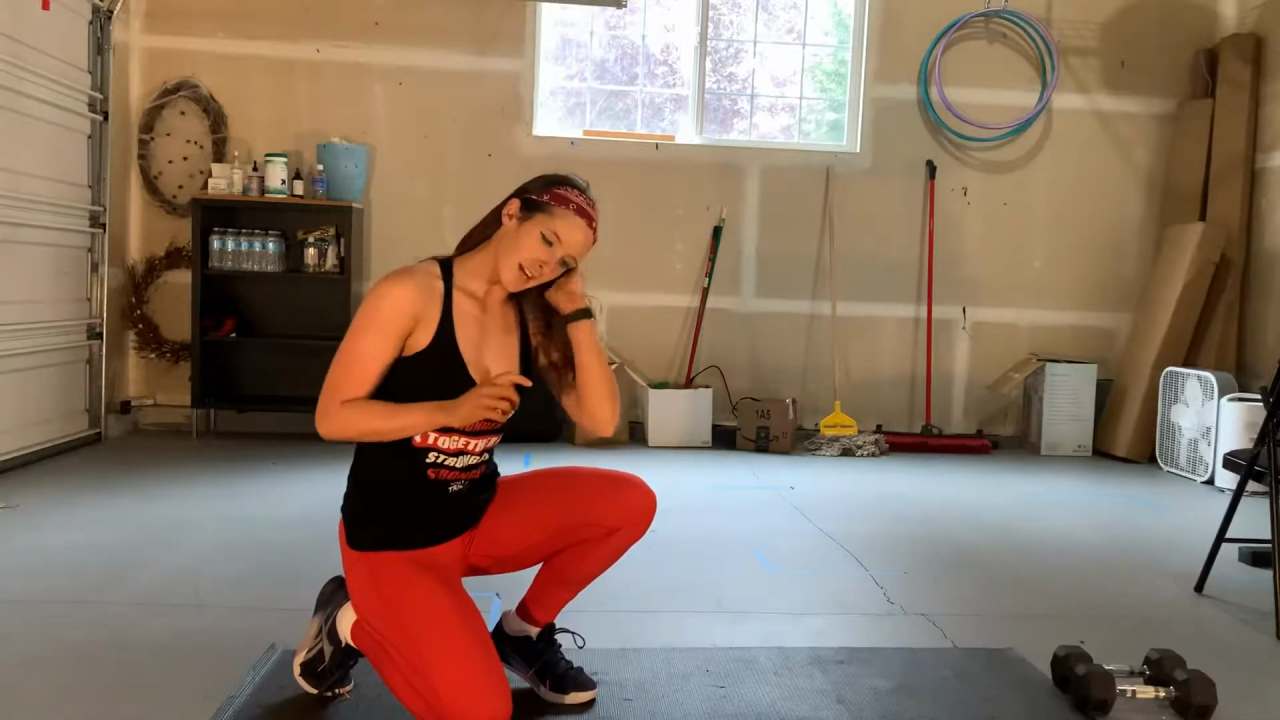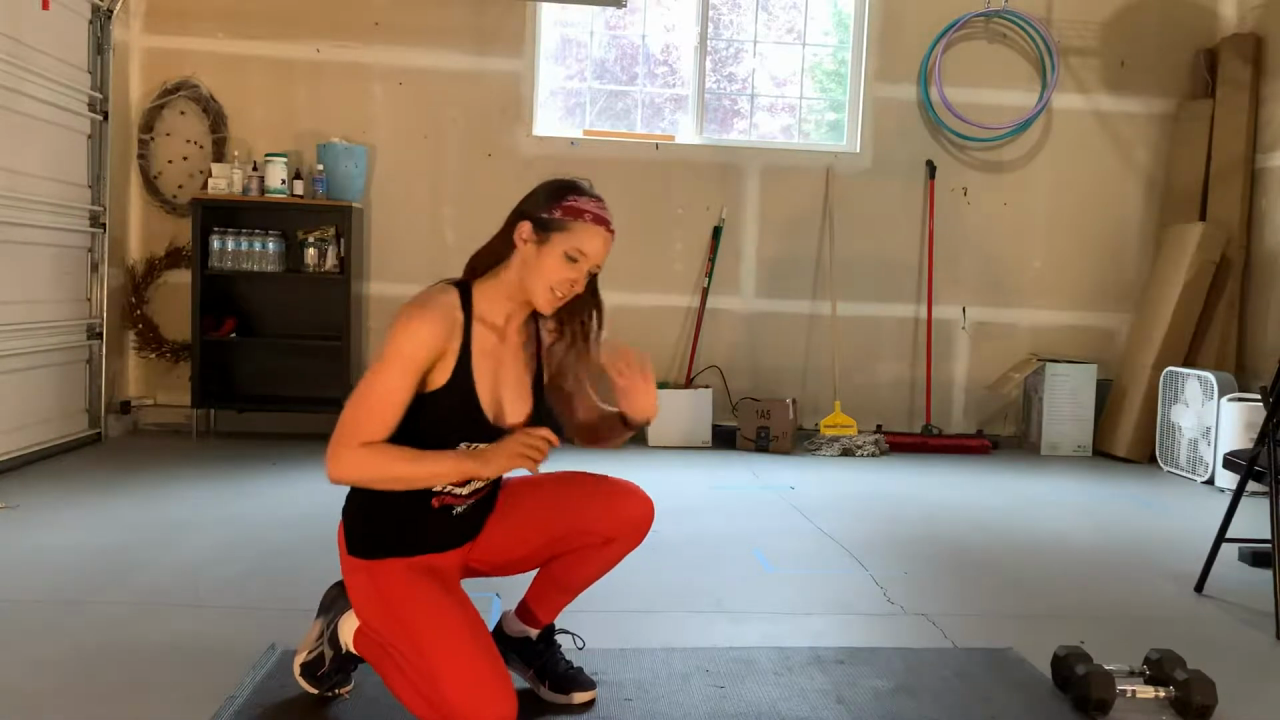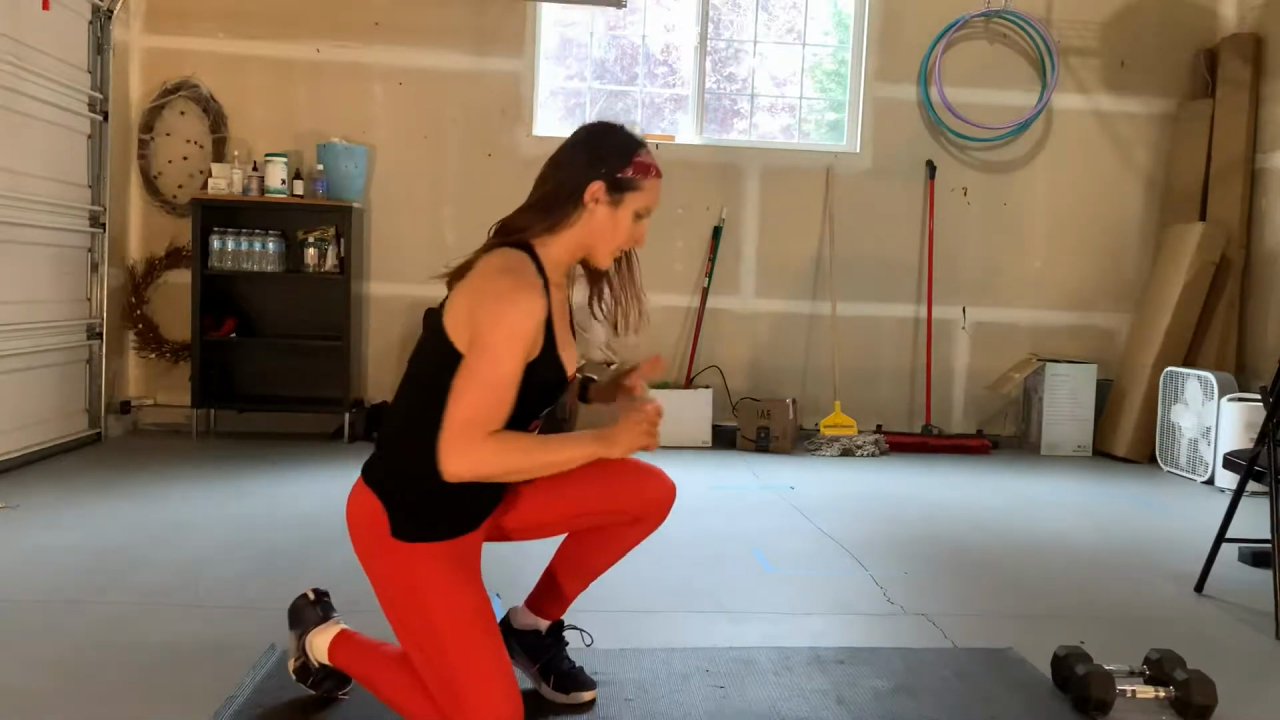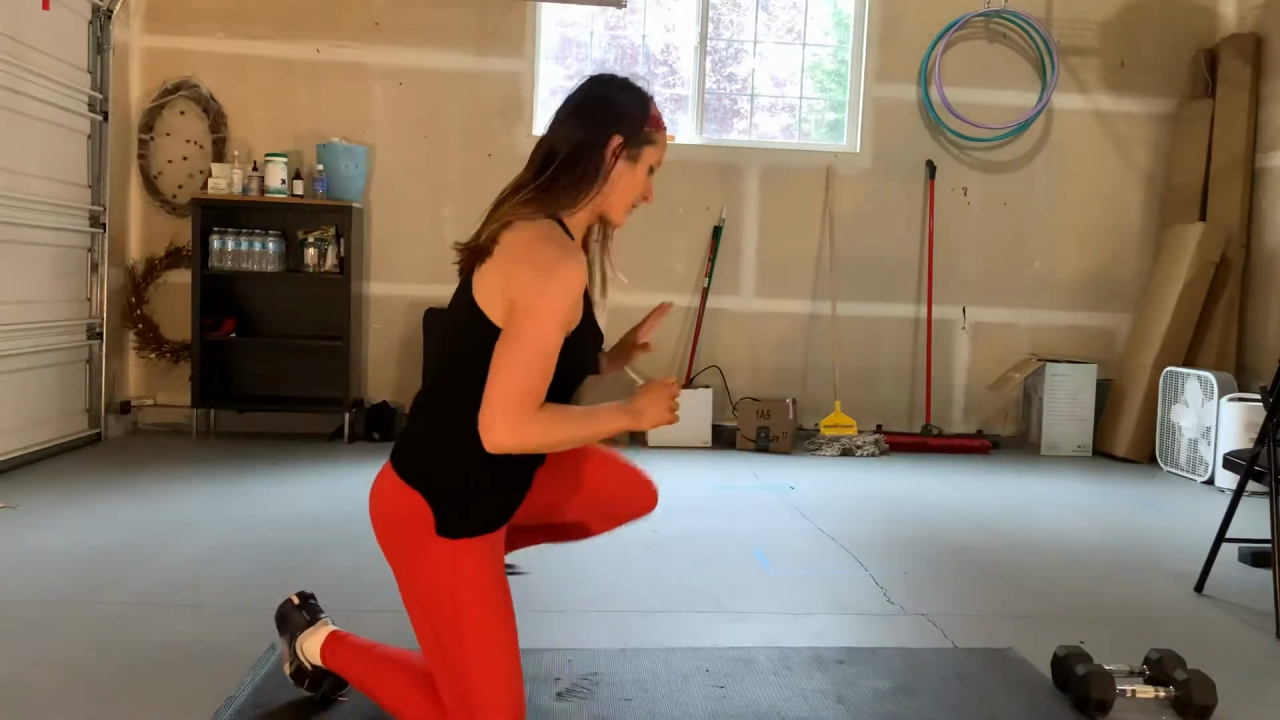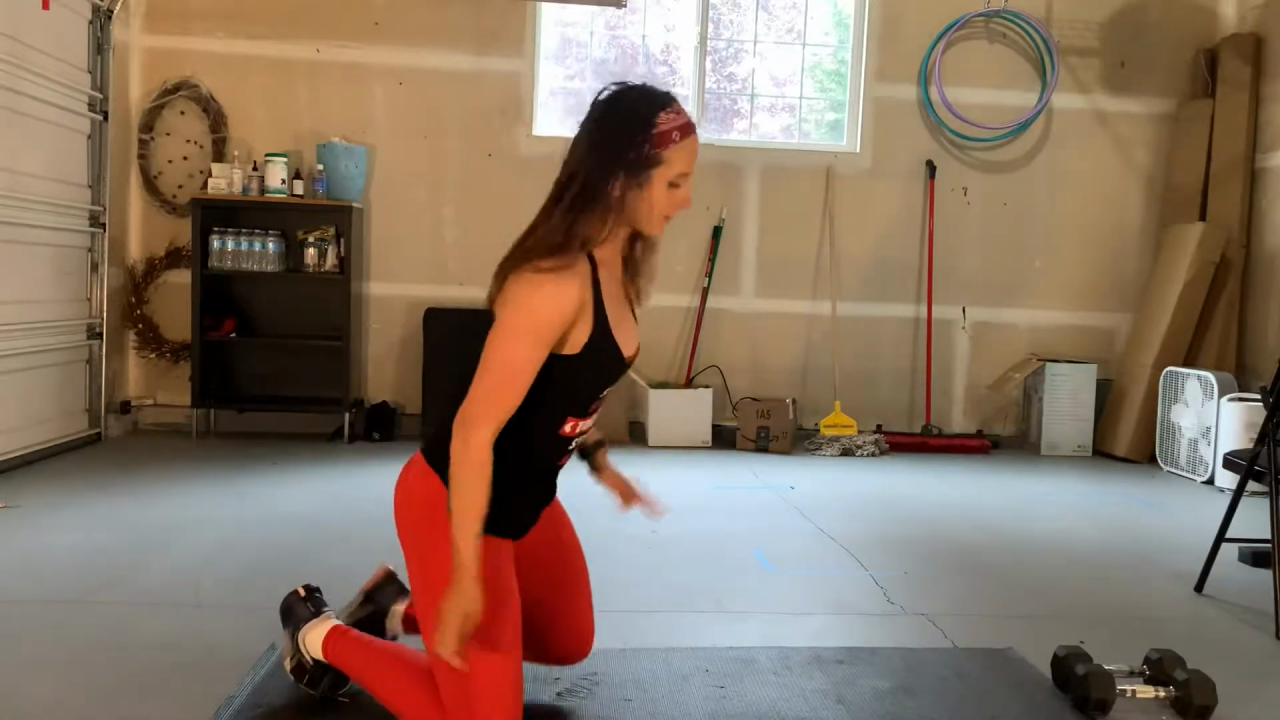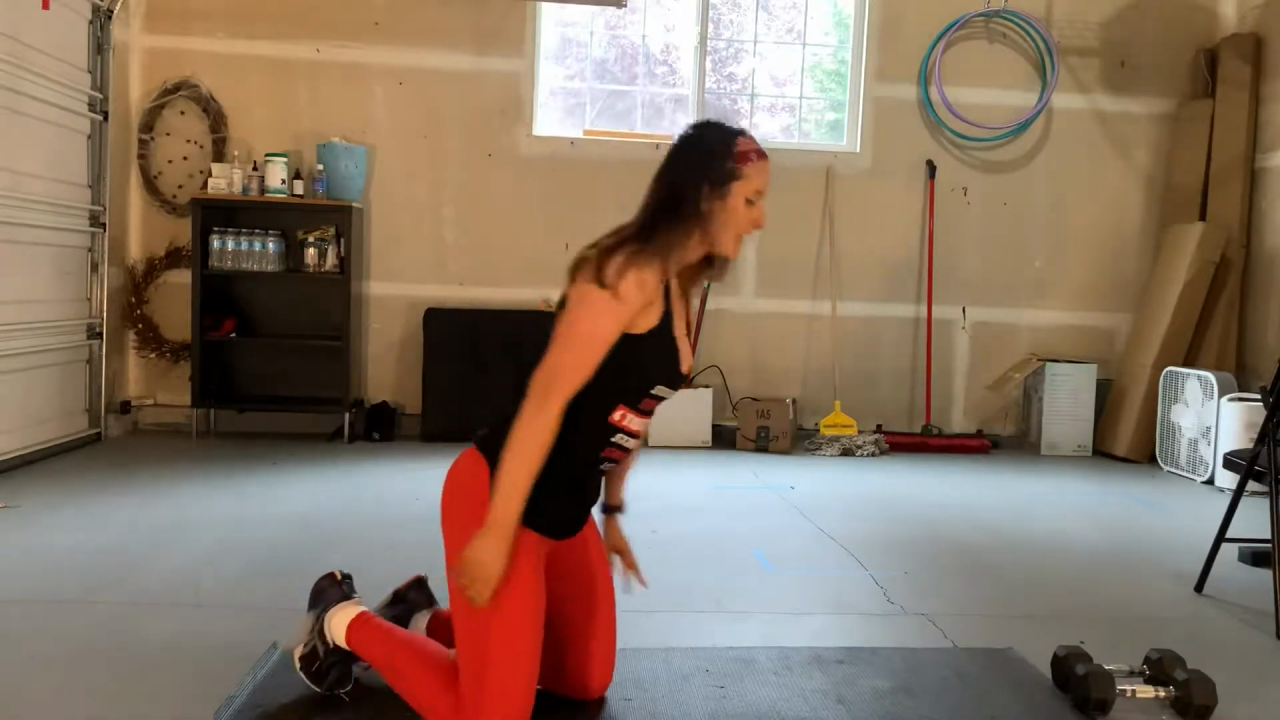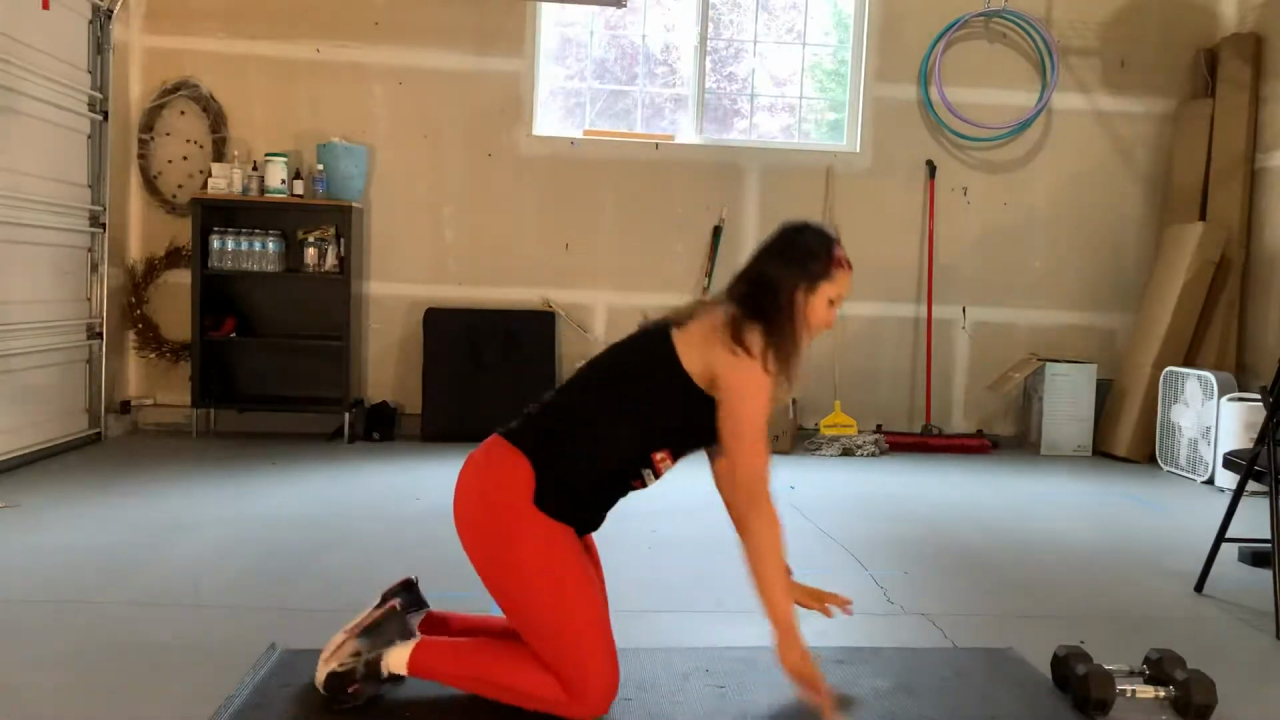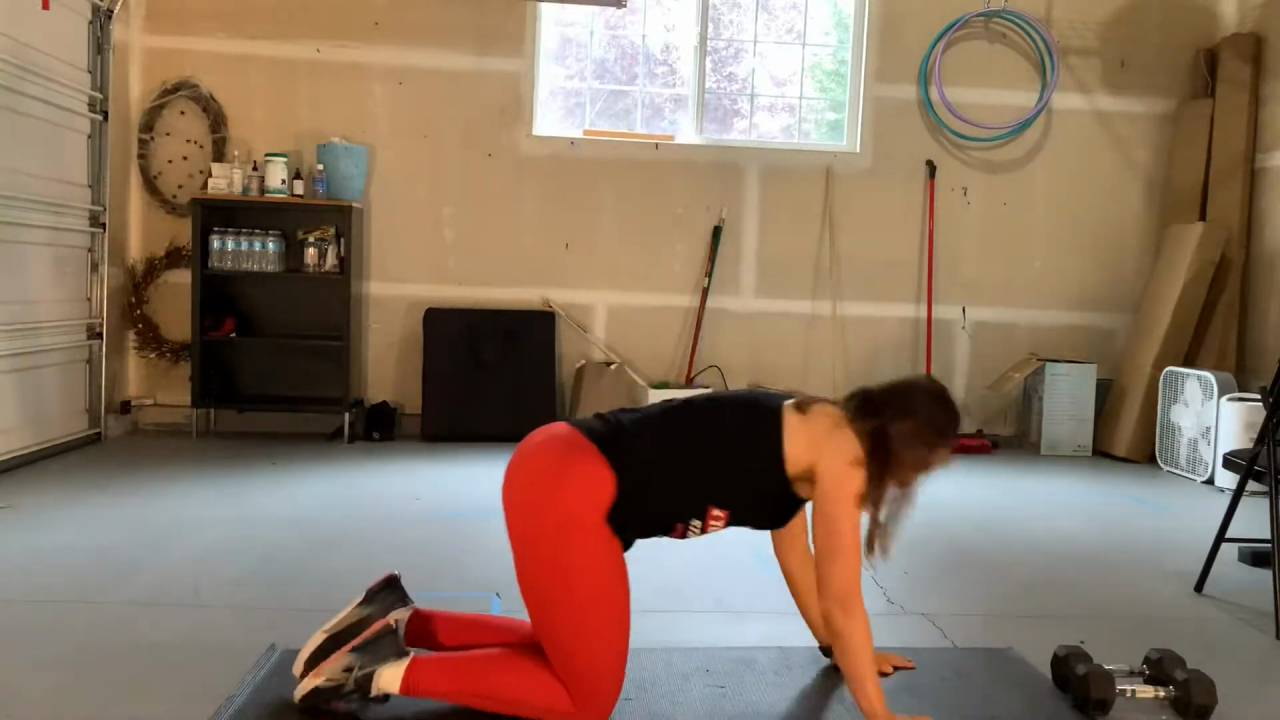
dt=0.3s
person 1, frame 1
left shoulder: (533, 319)
right shoulder: (410, 292)
left elbow: (601, 420)
right elbow: (332, 417)
left wrist: (576, 312)
right wrist: (452, 411)
left hip: (479, 516)
right hip: (393, 538)
left knee: (631, 502)
left ankle: (524, 631)
right ankle: (351, 625)
person 1, frame 2
left shoulder: (547, 334)
right shoulder: (432, 323)
left elbow: (582, 423)
right elbow: (344, 460)
left wrist: (630, 417)
right wrist: (481, 460)
left hip: (478, 522)
right hip: (393, 546)
left knee: (628, 510)
left ankle: (523, 634)
right ankle: (350, 632)
person 1, frame 3
left shoulder: (551, 278)
right shoulder: (515, 290)
right elbow: (463, 455)
left wrist: (600, 393)
right wrist: (604, 441)
left hip: (486, 495)
right hip: (410, 519)
left knee: (651, 493)
left ankle: (532, 627)
right ankle: (328, 639)
person 1, frame 4
left shoulder: (546, 235)
right shoulder: (549, 257)
right elbow: (504, 426)
left wrist: (611, 357)
right wrist: (627, 414)
left hip: (492, 479)
right hip: (440, 507)
left knee: (634, 496)
right ankle: (317, 639)
person 1, frame 5
left shoulder: (618, 262)
right shoulder: (557, 280)
right elbow: (475, 430)
left wrist: (598, 460)
right wrist: (466, 577)
left hip: (525, 496)
right hip: (456, 504)
left knee: (570, 644)
left ankle: (402, 608)
right ankle: (321, 633)
person 1, frame 6
left shoulder: (674, 287)
right shoulder: (632, 274)
right elbow: (546, 398)
left wrist: (612, 513)
right wrist: (497, 532)
left hip: (565, 513)
right hip: (499, 495)
left ankle: (425, 621)
right ankle: (345, 621)
person 1, frame 7
left shoulder: (726, 338)
right shoulder: (743, 346)
left elbow: (735, 483)
right elbow: (752, 499)
left wrist: (783, 584)
right wrist: (787, 636)
left hip: (546, 507)
right hip: (514, 501)
left knee: (577, 661)
left ankle: (415, 621)
right ankle: (398, 651)
person 1, frame 8
left shoulder: (805, 434)
right shoulder: (843, 451)
left elbow: (795, 552)
right elbow: (841, 601)
left wrist: (844, 652)
left hip: (553, 466)
right hip: (570, 492)
left knee: (569, 655)
left ankle: (398, 621)
